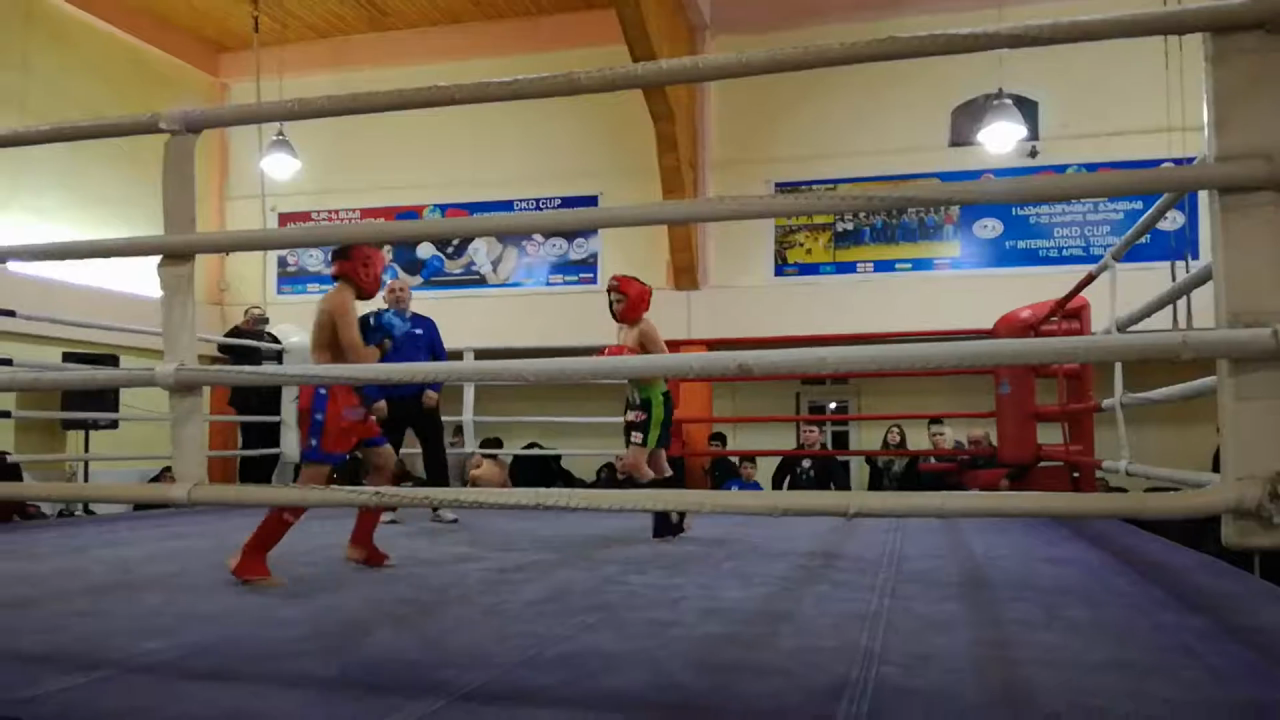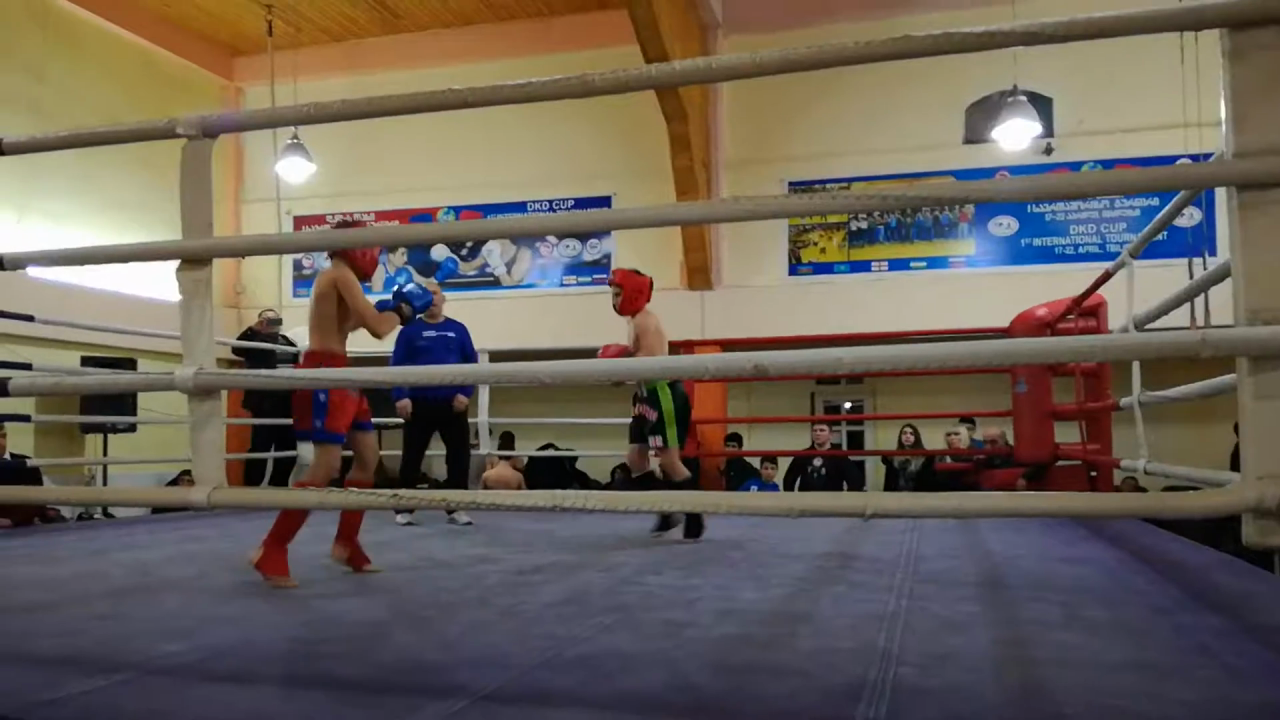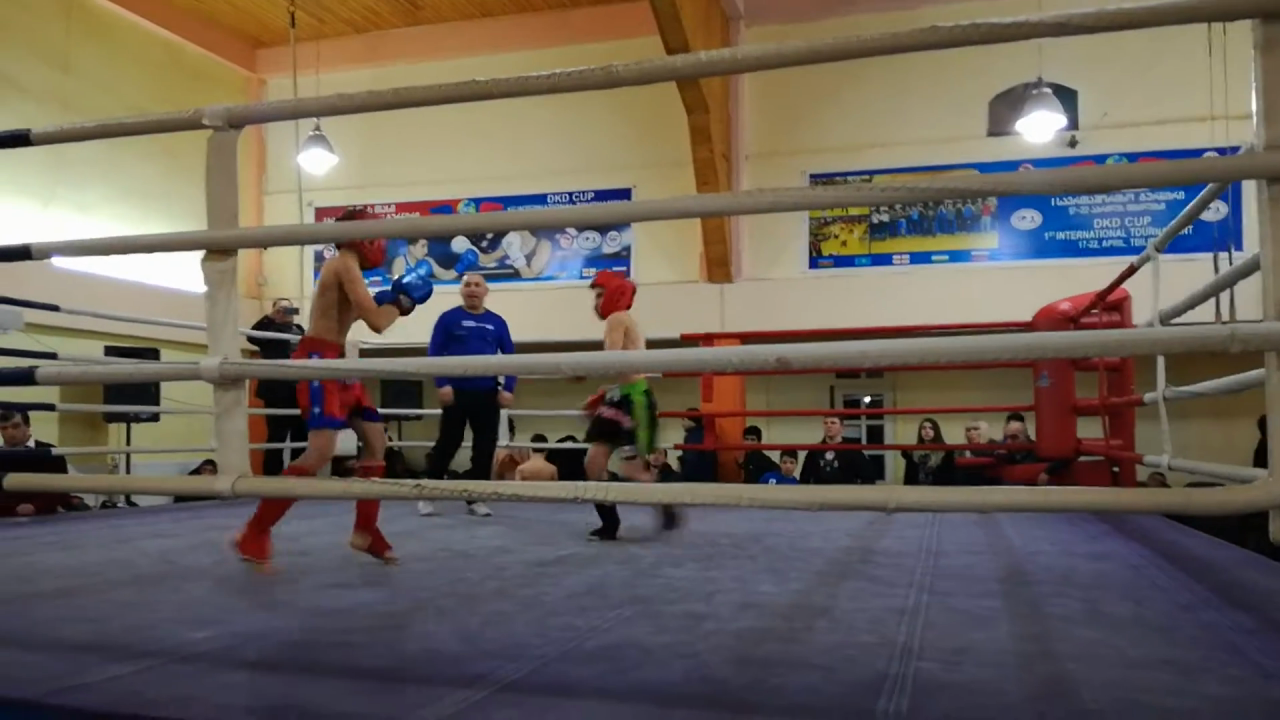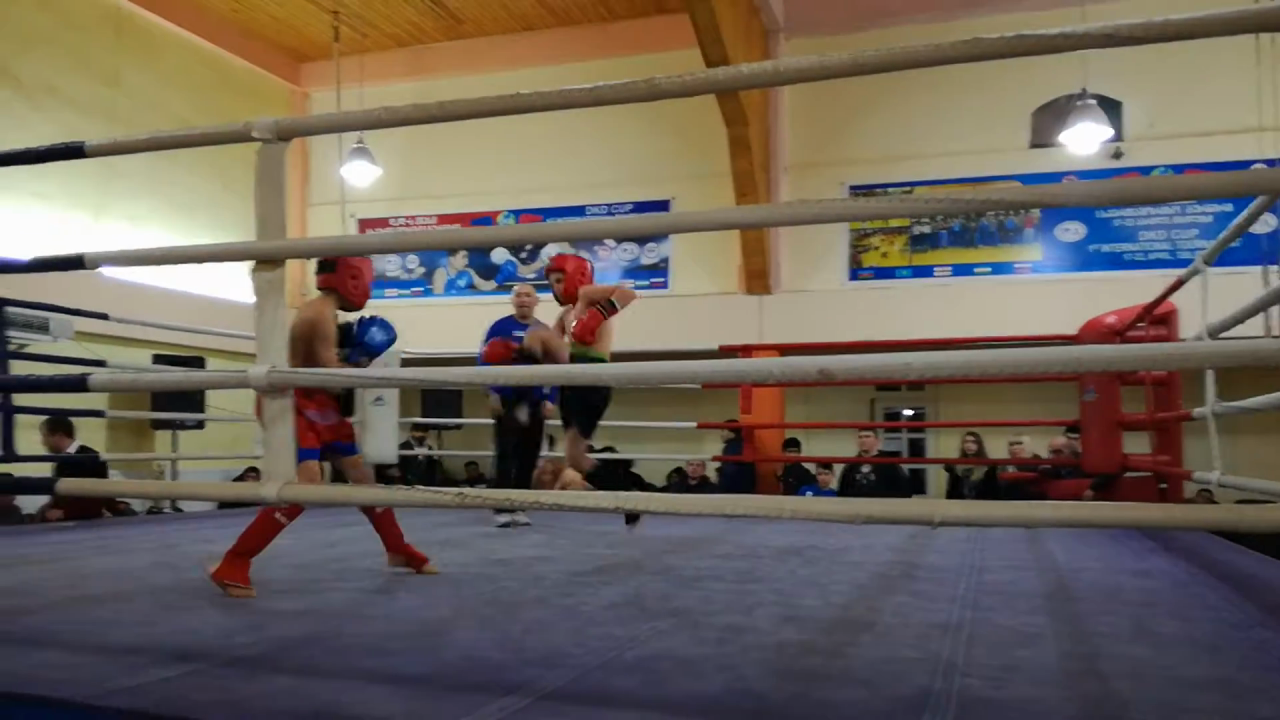
dt=0.3s
person 1, frame 1
left shoulder: (339, 300)
right shoulder: (341, 303)
right elbow: (357, 360)
left wrist: (367, 338)
right wrist: (381, 347)
left hip: (342, 395)
right hip: (326, 396)
left knee: (385, 463)
right knee: (312, 482)
left ankle: (361, 545)
right ankle: (250, 558)
person 1, frame 2
left shoulder: (332, 277)
right shoulder: (342, 276)
right elbow: (377, 328)
left wrist: (386, 311)
right wrist: (403, 311)
left hip: (337, 373)
right hip: (325, 373)
left knee: (368, 456)
right knee: (325, 466)
left ankle: (346, 544)
right ankle: (272, 551)
person 1, frame 3
left shoulder: (341, 267)
right shoulder: (346, 266)
right elbow: (377, 321)
left wrist: (388, 298)
right wrist: (402, 304)
left hip: (334, 362)
right hip: (320, 361)
left knee: (375, 440)
right knee: (320, 452)
left ankle: (366, 532)
right ankle: (255, 533)
person 1, frame 4
left shoulder: (324, 311)
right shoulder: (318, 314)
right elbow: (331, 373)
left wrist: (353, 343)
right wrist: (359, 357)
left hip: (314, 401)
right hip: (291, 401)
left knee: (361, 475)
right knee: (308, 484)
left ankle: (399, 550)
right ankle: (232, 565)
person 2, frame 1
left shoulder: (645, 330)
right shoulder: (621, 329)
left hip: (654, 401)
right hip: (637, 400)
left knee: (634, 462)
right knee: (657, 466)
left ankle: (665, 519)
right ankle: (676, 517)
person 2, frame 2
left shoulder: (643, 320)
right shoulder: (637, 321)
left elbow: (651, 361)
left wrist: (619, 359)
right wrist: (619, 360)
left hip: (663, 393)
right hip: (648, 394)
left knee: (669, 461)
right knee: (635, 460)
left ankle: (694, 519)
right ankle: (667, 513)
person 2, frame 3
left shoulder: (615, 321)
right shoulder: (625, 323)
right wrist: (605, 394)
left hip: (633, 401)
right hip: (619, 400)
left knee: (633, 472)
right knee: (593, 464)
left ankle: (669, 506)
right ankle: (610, 524)
person 2, frame 4
left shoulder: (589, 294)
right shoulder: (565, 315)
left elbow: (628, 294)
left wrist: (601, 313)
right wrist: (509, 349)
left knee: (536, 336)
right knee: (576, 459)
person 3, frame 1
left shoulder: (426, 325)
right shoulder: (376, 327)
left elbow: (441, 359)
left wrist: (434, 388)
right wrist: (374, 398)
left hip: (423, 399)
right hip: (391, 402)
left knee: (435, 452)
left ankle: (439, 506)
person 3, frame 2
left shoulder: (458, 330)
right shoulder: (409, 331)
left elbow: (472, 364)
right elbow: (396, 366)
left wrist: (466, 393)
right wrist: (400, 397)
left hip: (453, 404)
right hip: (419, 404)
left knee: (460, 456)
right knee: (412, 458)
left ankle: (455, 508)
right ankle: (404, 508)
person 3, frame 3
left shoulder: (497, 322)
right shoulder: (448, 319)
left elbow: (509, 356)
right elbow: (435, 353)
left wrist: (508, 388)
right wrist: (442, 384)
left hip: (488, 394)
right hip: (457, 392)
left knee: (485, 448)
right knee: (447, 444)
left ankle: (474, 499)
person 3, frame 4
left shoulder: (545, 332)
right shoulder: (500, 328)
right elbow: (486, 362)
left wrist: (550, 399)
right wrist: (493, 392)
left hip: (534, 403)
right hip: (506, 401)
left knee: (527, 457)
right knee: (507, 453)
left ankle: (516, 507)
right ankle: (502, 507)
